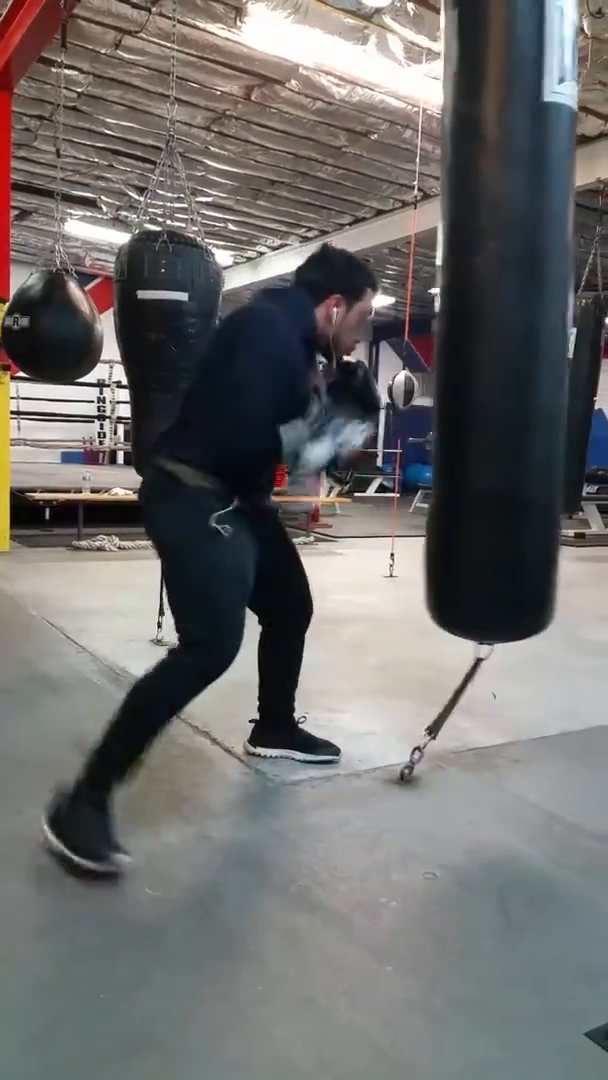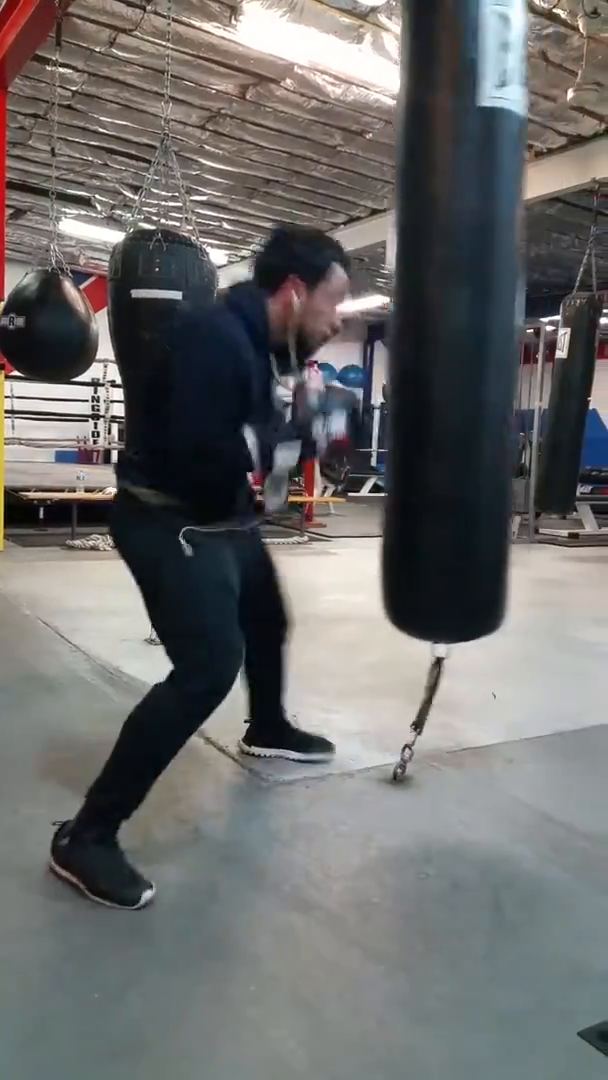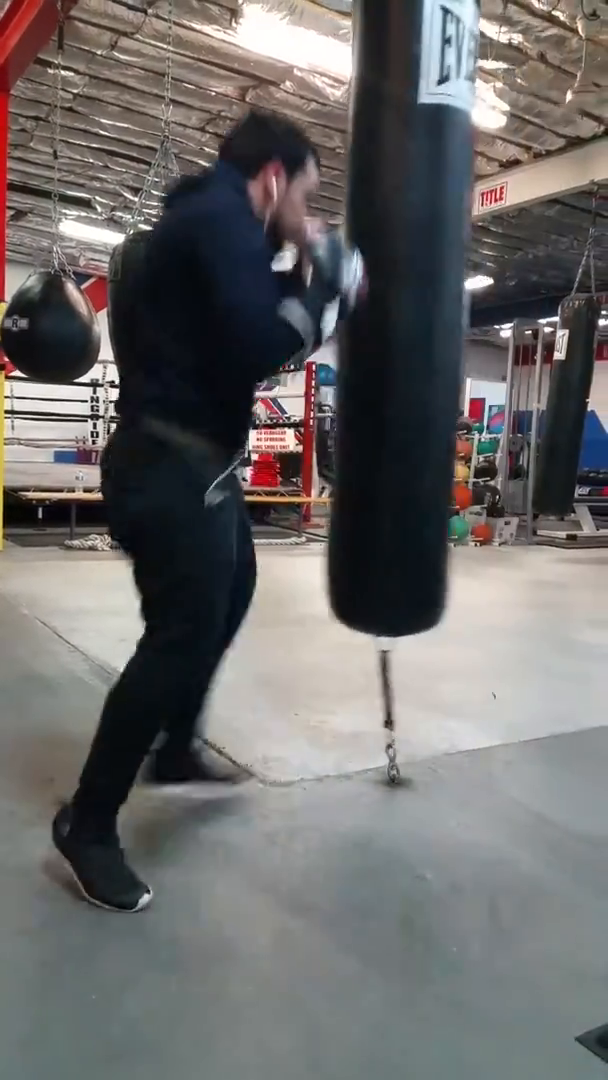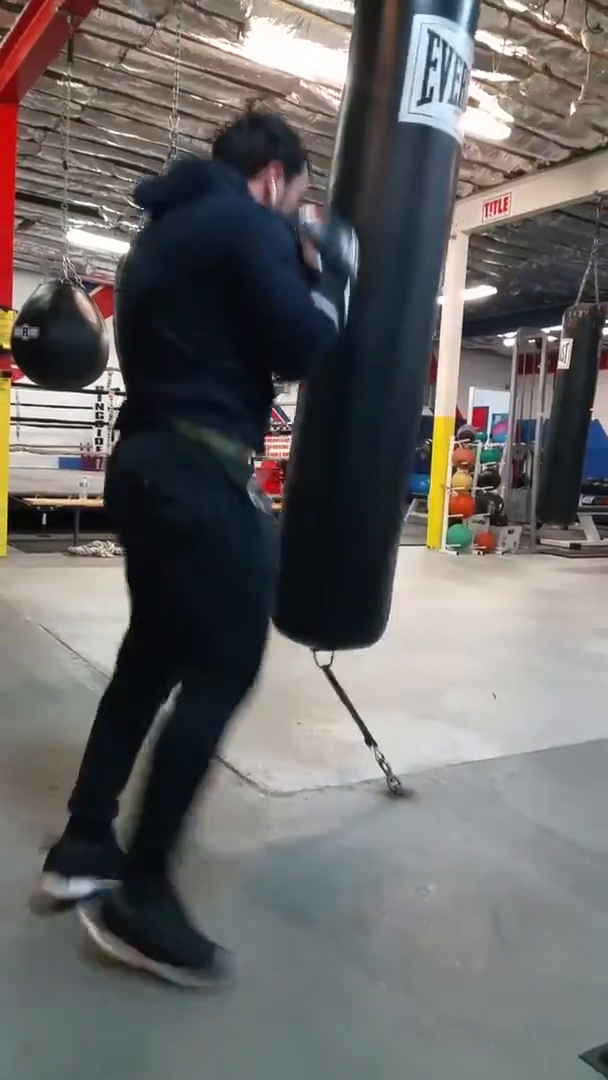
dt=0.2s
person 1, frame 1
left shoulder: (283, 335)
right shoulder: (271, 330)
left elbow: (286, 425)
right elbow: (242, 432)
left hip: (233, 498)
right hip: (192, 495)
left knee: (291, 608)
right knee: (208, 647)
left ankle: (275, 728)
right ankle: (85, 800)
person 1, frame 2
left shoulder: (263, 339)
right shoulder: (217, 336)
right elbow: (196, 453)
left hip: (215, 516)
right hip: (165, 519)
left knee: (265, 621)
right knee: (208, 666)
left ankle: (267, 729)
right ankle: (86, 836)
person 1, frame 3
left shoulder: (207, 218)
right shoulder: (224, 222)
right elbow: (256, 348)
left wrist: (304, 290)
right wrist: (319, 289)
left hip: (194, 461)
right hip: (173, 466)
left knee: (225, 599)
right knee: (184, 636)
left ankle: (173, 749)
right ankle: (86, 824)
person 1, frame 4
left shoulder: (168, 227)
right shoulder: (248, 224)
right elbow: (294, 348)
left wrist: (293, 272)
right wrist: (331, 281)
left hip: (149, 462)
right hip: (198, 469)
left knee: (155, 652)
right knee: (222, 668)
left ankle: (83, 845)
right ankle: (137, 894)
